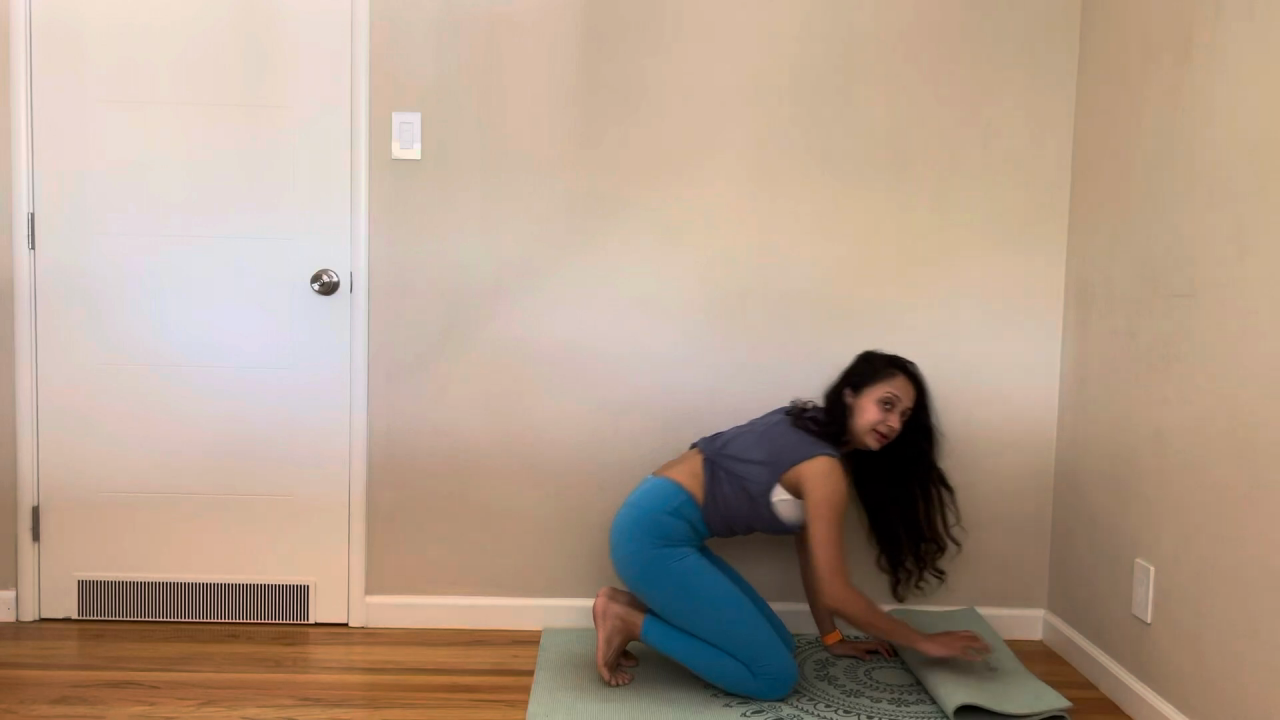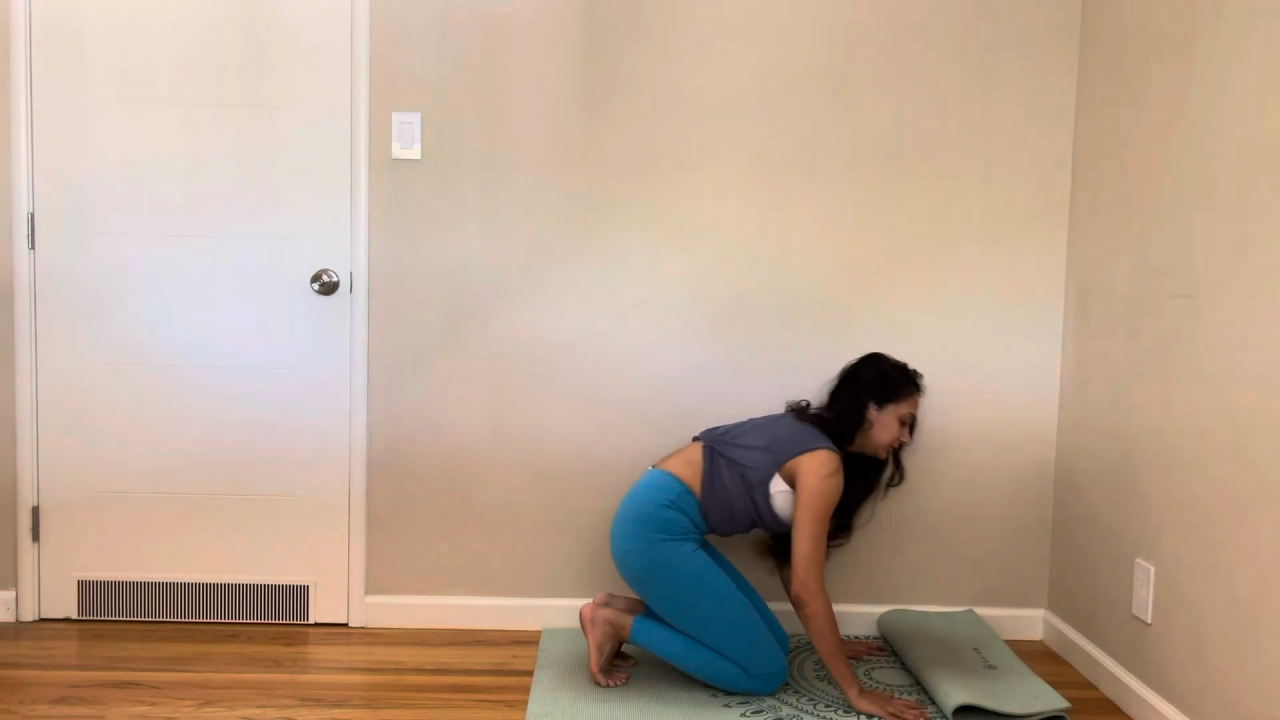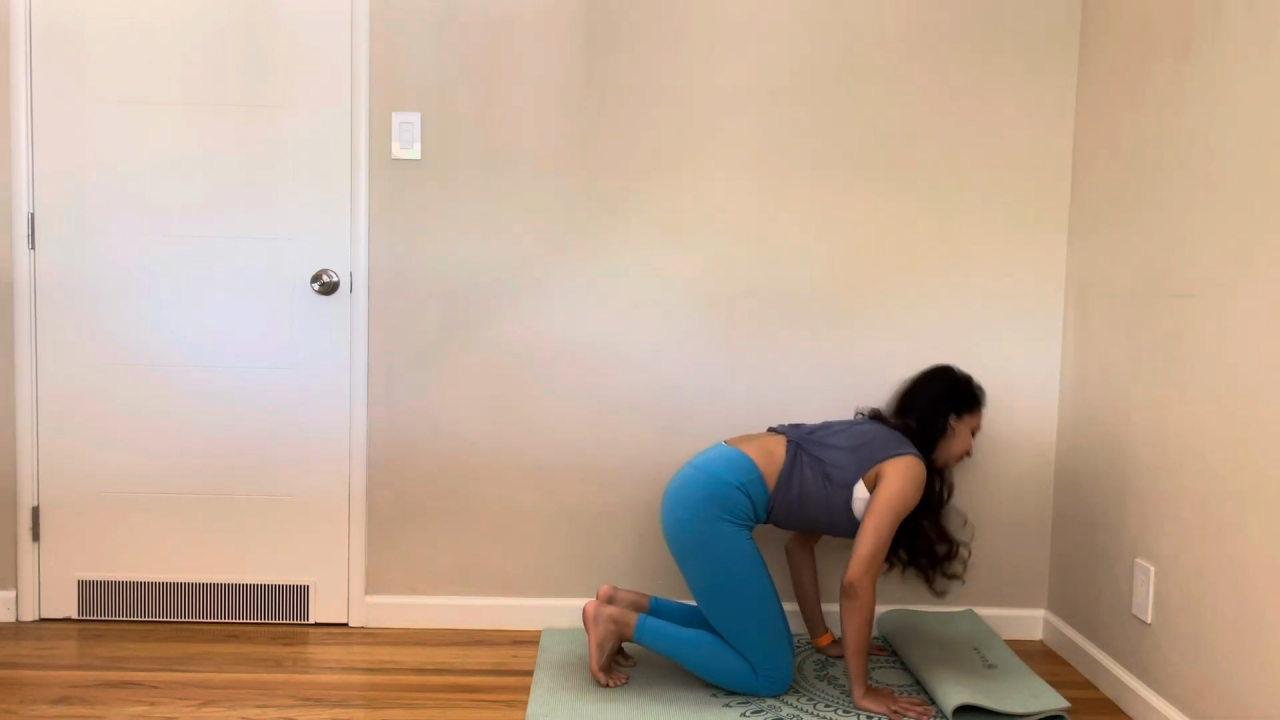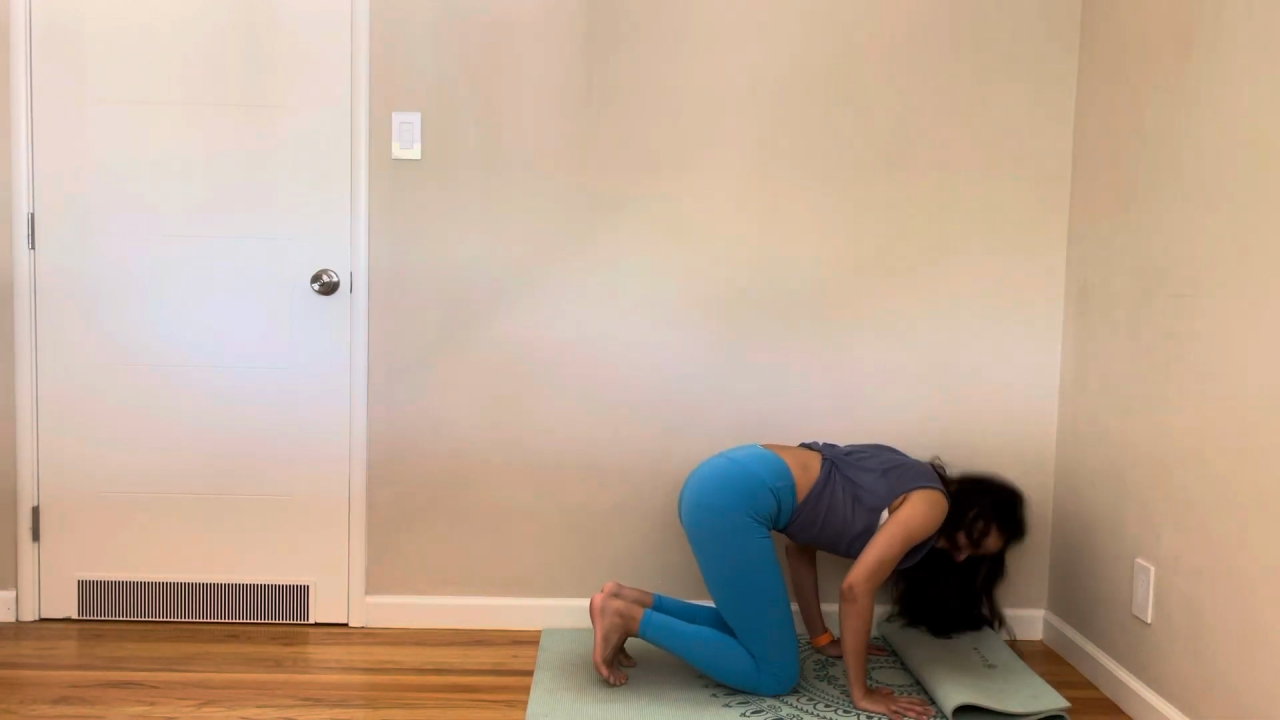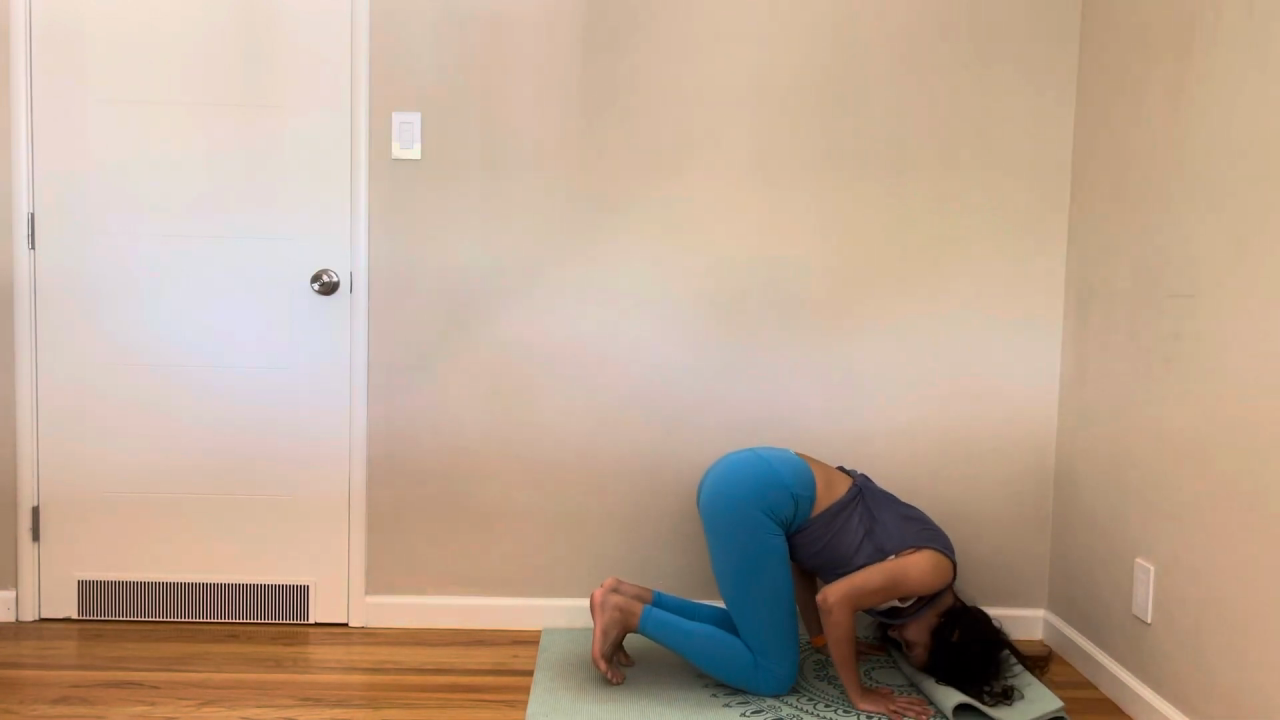
dt=0.7s
person 1, frame 1
left shoulder: (807, 427)
right shoulder: (823, 467)
left elbow: (808, 544)
right elbow: (837, 594)
left wrist: (831, 636)
right wrist: (920, 641)
left hip: (663, 528)
right hip: (654, 535)
left knee: (774, 643)
right knee: (775, 677)
left ankle: (628, 603)
right ankle: (628, 622)
person 1, frame 2
left shoulder: (810, 436)
right shoulder: (824, 463)
left elbow: (786, 548)
right elbow: (807, 588)
left wrist: (828, 642)
left hip: (666, 519)
right hip: (656, 526)
left knee: (773, 645)
right knee: (764, 672)
left ankle: (621, 608)
right ankle: (617, 625)
person 1, frame 3
left shoulder: (876, 443)
right shoulder: (908, 467)
left elbow: (799, 545)
right elbow: (857, 581)
left wrist: (823, 638)
left hip: (703, 489)
right hip: (712, 502)
left knee: (753, 642)
right knee: (770, 676)
left ankle: (626, 602)
right ankle: (619, 623)
person 1, frame 4
left shoulder: (908, 486)
right shoulder: (932, 505)
left elbow: (800, 547)
right elbow: (857, 587)
left wrist: (822, 638)
left hip: (721, 482)
right hip: (734, 498)
left knee: (755, 638)
right knee: (774, 674)
left ankle: (630, 599)
right ankle: (628, 618)
person 1, frame 5
left shoulder: (915, 553)
right shoulder: (933, 569)
left elbow: (797, 561)
right elbow: (834, 599)
left wrist: (823, 640)
left hip: (743, 478)
right hip: (753, 495)
left knee: (755, 638)
right knee: (772, 675)
left ankle: (629, 596)
right ankle: (629, 613)
